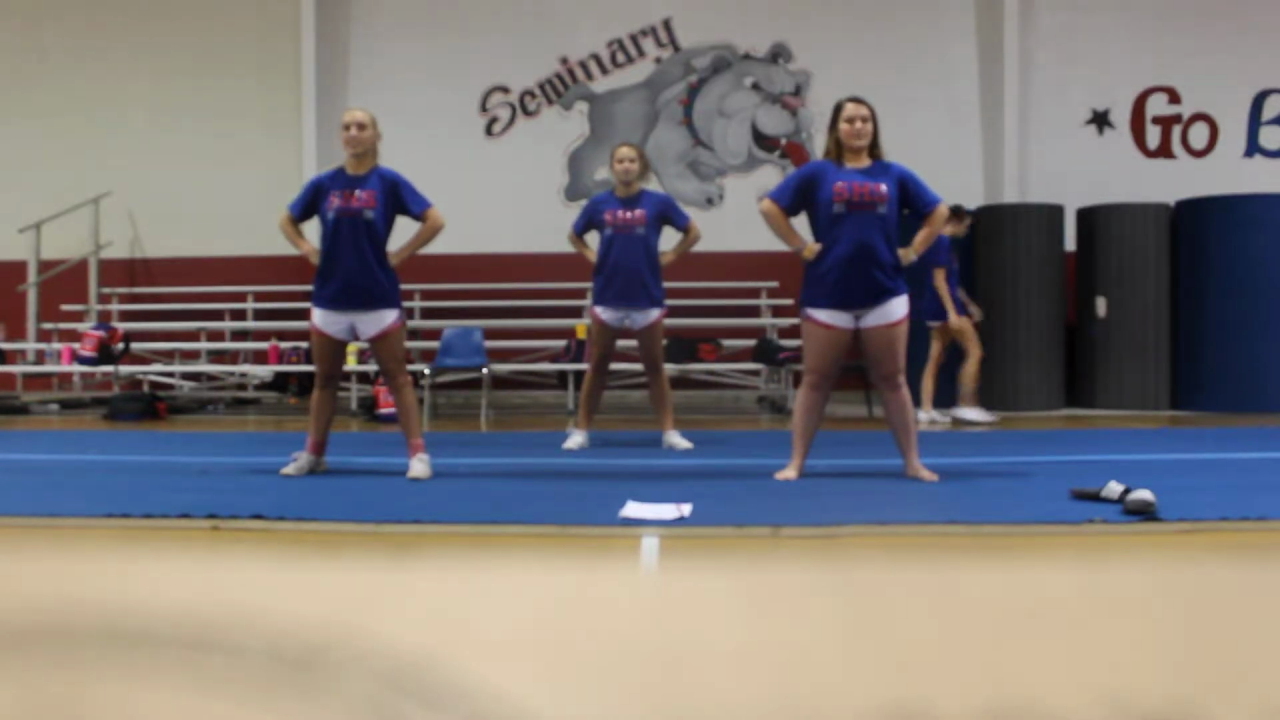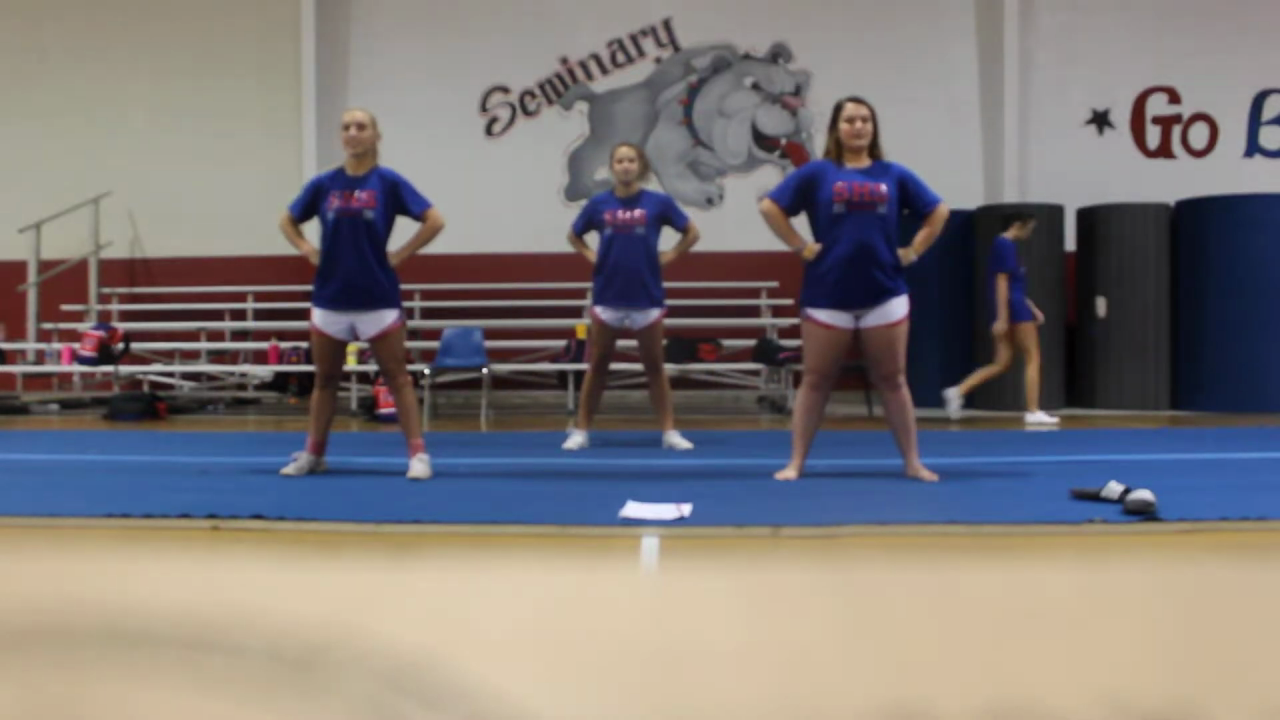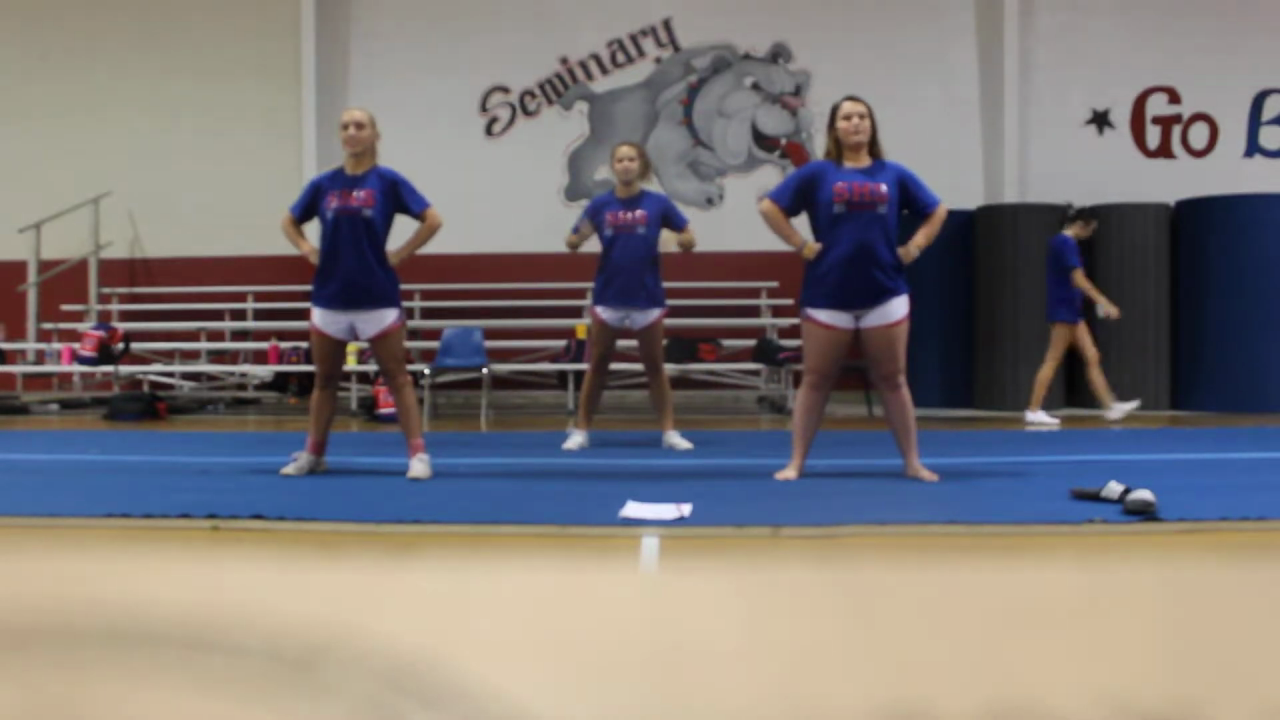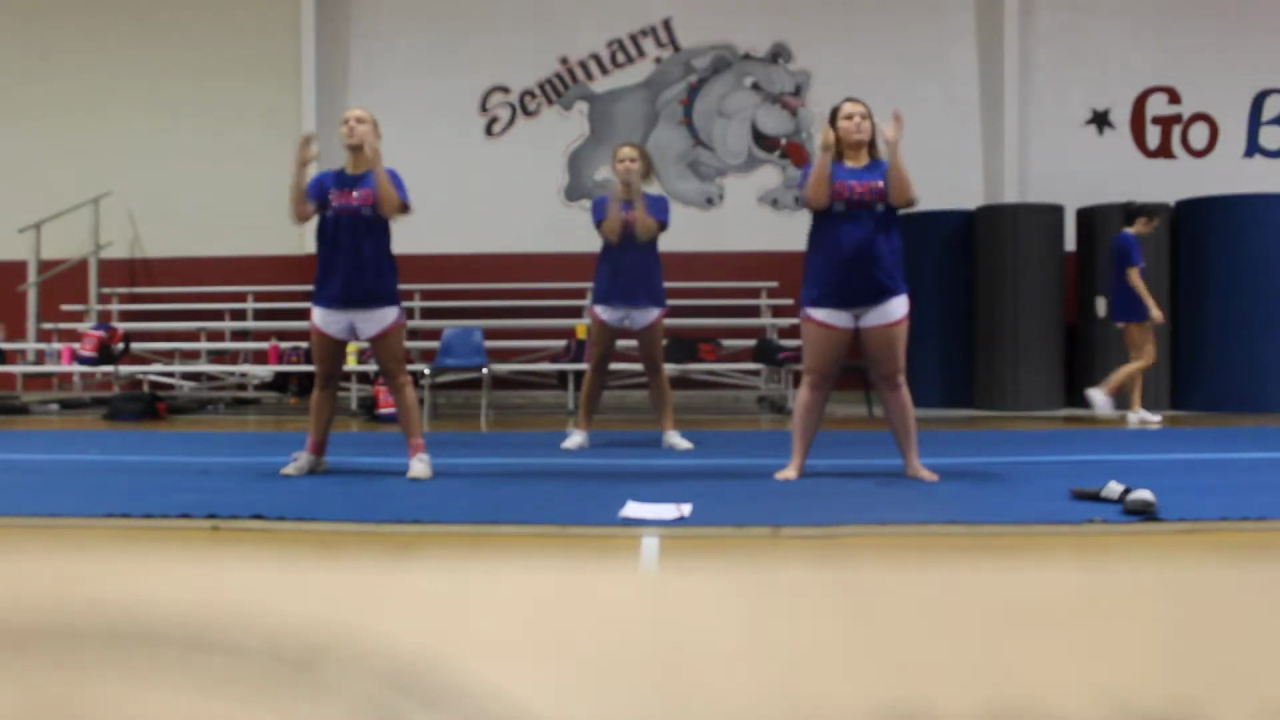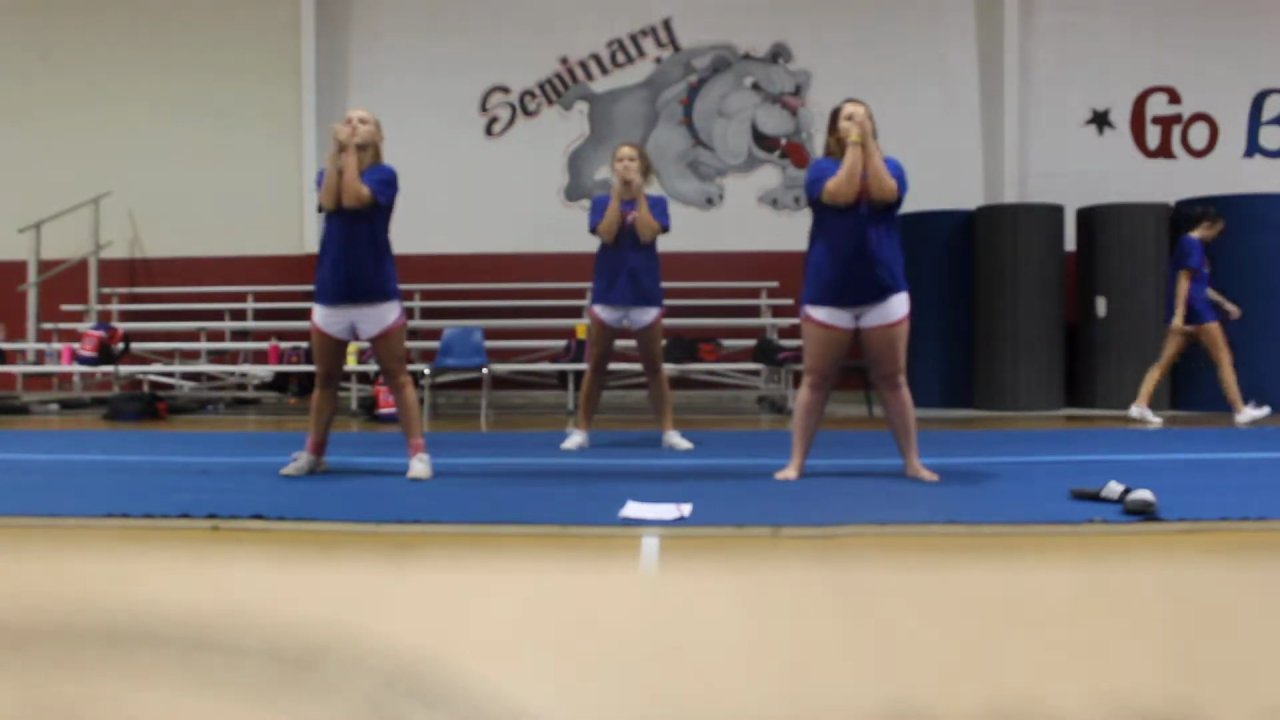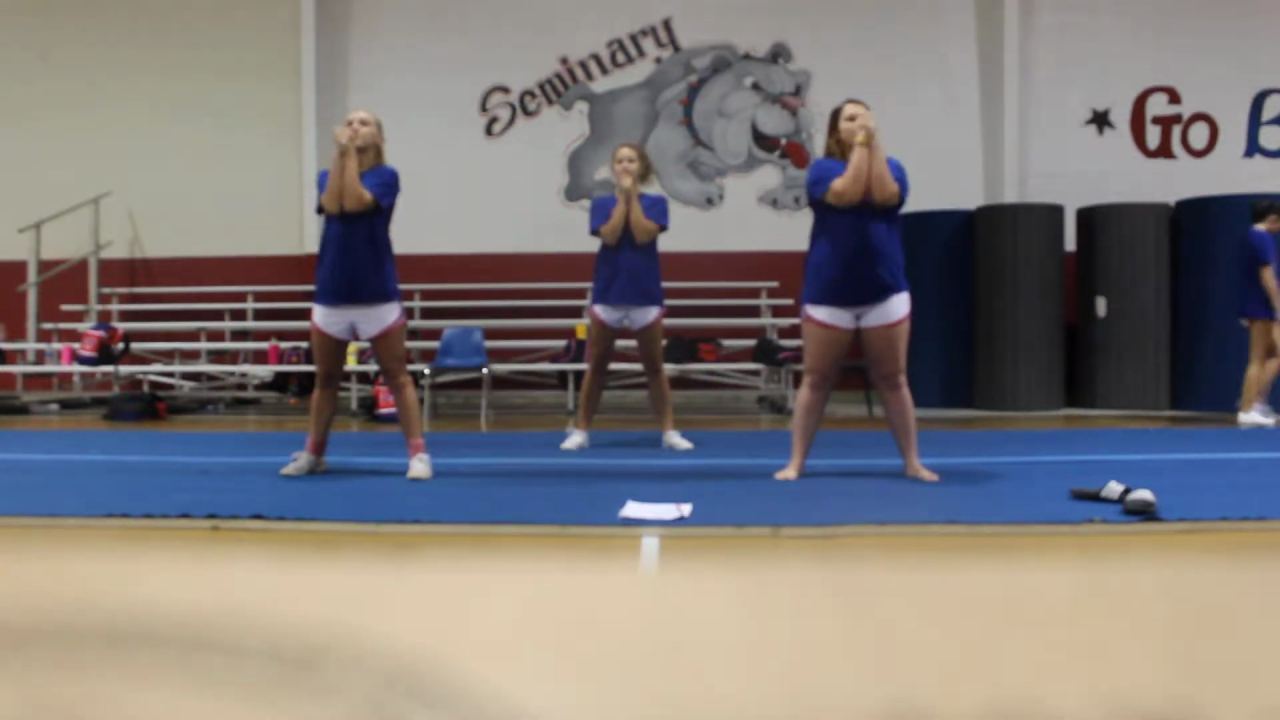
dt=0.3s
person 1, frame 1
left shoulder: (894, 175)
right shoulder: (816, 173)
left elbow: (938, 211)
right elbow: (769, 207)
left wrist: (912, 252)
right wrist: (801, 247)
left hip: (884, 295)
right hip: (827, 295)
left knee: (892, 381)
right knee: (816, 381)
left ankle: (913, 462)
right ankle: (796, 462)
person 1, frame 2
left shoulder: (894, 175)
right shoulder: (816, 173)
left elbow: (938, 212)
right elbow: (769, 207)
left wrist: (912, 252)
right wrist: (801, 248)
left hip: (884, 294)
right hip: (827, 295)
left knee: (892, 381)
right knee: (816, 381)
left ankle: (913, 462)
right ankle: (795, 462)
person 1, frame 3
left shoulder: (894, 174)
right shoulder: (817, 173)
left elbow: (936, 211)
right elbow: (769, 207)
left wrist: (913, 249)
right wrist: (802, 246)
left hip: (885, 294)
right hip: (828, 295)
left knee: (893, 381)
right knee: (816, 381)
left ankle: (913, 462)
right ankle: (796, 462)
person 1, frame 4
left shoulder: (887, 166)
right shoulder: (821, 165)
left elbow: (905, 199)
right elbow: (815, 200)
left wrist: (893, 148)
right wrist: (826, 150)
left hip: (884, 293)
right hip: (826, 294)
left knee: (892, 380)
right knee: (816, 380)
left ankle: (912, 462)
right ankle: (795, 462)
person 1, frame 5
left shoulder: (890, 165)
right shoulder: (822, 167)
left elbow: (885, 194)
right elbow: (841, 194)
left wrist: (869, 140)
right wrist: (854, 142)
left hip: (884, 292)
right hip: (827, 293)
left knee: (892, 380)
right knee: (816, 380)
left ankle: (912, 462)
right ankle: (795, 462)
person 1, frame 6
left shoulder: (890, 165)
right shoulder: (823, 168)
left elbow: (886, 196)
right elbow: (848, 193)
left wrist: (874, 139)
right wrist: (861, 142)
left hip: (885, 292)
right hip: (829, 293)
left knee: (893, 380)
right knee: (816, 380)
left ankle: (912, 462)
right ankle: (796, 462)
person 2, frame 1
left shoulder: (389, 182)
right shoulder: (323, 183)
left elbow: (434, 220)
right elbow: (288, 221)
left wrist: (399, 255)
right wrist: (309, 251)
left hip: (378, 299)
right hip: (330, 298)
left knee: (397, 377)
right knee: (325, 379)
left ankle: (418, 454)
right ankle: (312, 453)
person 2, frame 2
left shoulder: (389, 182)
right shoulder: (323, 184)
left elbow: (434, 221)
right elbow: (288, 221)
left wrist: (400, 255)
right wrist: (309, 251)
left hip: (378, 298)
right hip: (330, 298)
left knee: (397, 378)
right knee: (325, 380)
left ankle: (418, 454)
right ankle: (312, 453)
person 2, frame 3
left shoulder: (388, 181)
right shoulder: (323, 184)
left elbow: (432, 219)
right elbow: (290, 222)
left wrist: (400, 254)
right wrist: (309, 251)
left hip: (378, 298)
right hip: (330, 298)
left knee: (397, 378)
right knee: (325, 380)
left ankle: (418, 454)
right ankle: (312, 454)
person 2, frame 4
left shoulder: (385, 174)
right shoulder: (326, 179)
left elbow: (394, 210)
right elbow: (300, 214)
left wrist: (375, 160)
right wrist: (300, 167)
left hip: (378, 297)
right hip: (330, 296)
left knee: (397, 377)
right knee: (324, 379)
left ankle: (418, 454)
right ankle: (313, 453)
person 2, frame 5
left shoulder: (384, 174)
right shoulder: (330, 171)
left elbow: (353, 198)
right elbow: (329, 203)
left wrist: (350, 149)
right wrist: (336, 149)
left hip: (377, 295)
right hip: (331, 294)
left knee: (397, 376)
right knee: (325, 379)
left ankle: (418, 453)
right ankle: (312, 453)
person 2, frame 6
left shoulder: (386, 176)
right shoulder: (328, 175)
left elbow: (355, 202)
right elbow: (333, 205)
left wrist: (350, 153)
right wrist: (339, 152)
left hip: (378, 295)
right hip: (331, 294)
left knee: (397, 377)
right knee: (325, 379)
left ankle: (418, 454)
right ankle: (312, 453)
person 3, frame 1
left shoulder: (658, 202)
right shoulder: (598, 203)
left elbow: (693, 233)
right elbow: (575, 236)
left wrist: (668, 257)
right wrist: (593, 257)
left hip: (647, 297)
right hip: (607, 297)
left knee: (655, 367)
right knee: (597, 366)
left ankle: (670, 431)
right ankle: (580, 430)
person 3, frame 2
left shoulder: (658, 202)
right shoulder: (598, 203)
left elbow: (692, 233)
right elbow: (574, 236)
left wrist: (667, 257)
right wrist: (593, 257)
left hip: (646, 297)
right hip: (607, 297)
left knee: (655, 367)
right knee: (597, 366)
left ankle: (670, 432)
right ankle: (580, 431)
person 3, frame 3
left shoulder: (658, 203)
right shoulder: (600, 204)
left elbow: (689, 241)
right elbow: (572, 243)
left wrist: (681, 241)
right wrist: (580, 237)
left hip: (647, 297)
right hip: (608, 296)
left knee: (655, 367)
right knee: (597, 366)
left ankle: (670, 432)
right ankle: (580, 431)
person 3, frame 4
left shoulder: (656, 202)
right shoulder: (603, 203)
left elbow: (644, 233)
right elbow: (612, 235)
left wrist: (636, 195)
right wrist: (617, 196)
left hip: (647, 296)
right hip: (608, 295)
left knee: (655, 366)
right knee: (597, 366)
left ankle: (670, 431)
right ankle: (580, 430)
person 3, frame 5
left shoulder: (655, 202)
right shoulder: (601, 202)
left elbow: (647, 234)
right elbow: (606, 235)
left wrist: (639, 194)
right wrist: (616, 194)
left hip: (645, 295)
right hip: (607, 294)
left knee: (654, 366)
right knee: (596, 366)
left ankle: (669, 432)
right ankle: (580, 431)
person 3, frame 6
left shoulder: (655, 202)
right shoulder: (602, 203)
left elbow: (643, 235)
right elbow: (609, 236)
left wrist: (632, 196)
right wrist: (621, 198)
left hip: (645, 296)
right hip: (607, 294)
left knee: (654, 366)
right knee: (596, 366)
left ankle: (669, 431)
right ankle: (580, 430)
person 4, frame 1
left shoulder: (939, 243)
right shoulder: (942, 243)
right elbow: (939, 280)
left wrist: (969, 304)
right wrist: (951, 312)
left hip: (936, 308)
right hip: (945, 307)
left knee: (934, 360)
right knee: (975, 353)
left ankle: (926, 409)
right ankle: (966, 405)
person 4, frame 2
left shoulder: (1002, 244)
right shoulder: (1006, 245)
right elbow: (1002, 283)
left wrist: (1033, 307)
right wrist: (1001, 317)
left hip: (1016, 309)
right hip: (1013, 310)
left knee: (1001, 364)
right knee: (1033, 359)
left ankle: (958, 391)
right ankle: (1033, 412)
person 4, frame 3
left shoulder: (1060, 241)
right shoulder: (1066, 243)
right elbow: (1078, 279)
right wrist: (1105, 303)
left hip: (1067, 309)
right hip: (1064, 309)
left knee: (1093, 358)
right knee: (1052, 361)
left ankle: (1111, 407)
right ankle: (1034, 410)
person 4, frame 4
left shoulder: (1122, 239)
right shoulder: (1129, 240)
right elbow: (1133, 277)
right wrist: (1152, 306)
left hip: (1125, 308)
right hip: (1132, 308)
left knee: (1140, 358)
right knee: (1146, 358)
left ankle: (1135, 410)
right ankle: (1101, 391)
person 4, frame 5
left shoulder: (1188, 243)
right shoulder: (1193, 245)
right elbow: (1183, 281)
left wrist: (1225, 303)
right wrist: (1179, 314)
left hip: (1193, 311)
right hip: (1197, 311)
left knee: (1164, 362)
right knee: (1224, 360)
left ankle: (1140, 406)
right ankle: (1240, 411)
person 4, frame 6
left shoulder: (1253, 236)
right shoulder: (1262, 239)
left hip: (1255, 305)
right hip: (1260, 306)
right knee: (1257, 360)
left ankle: (1255, 401)
right ankle: (1246, 411)
